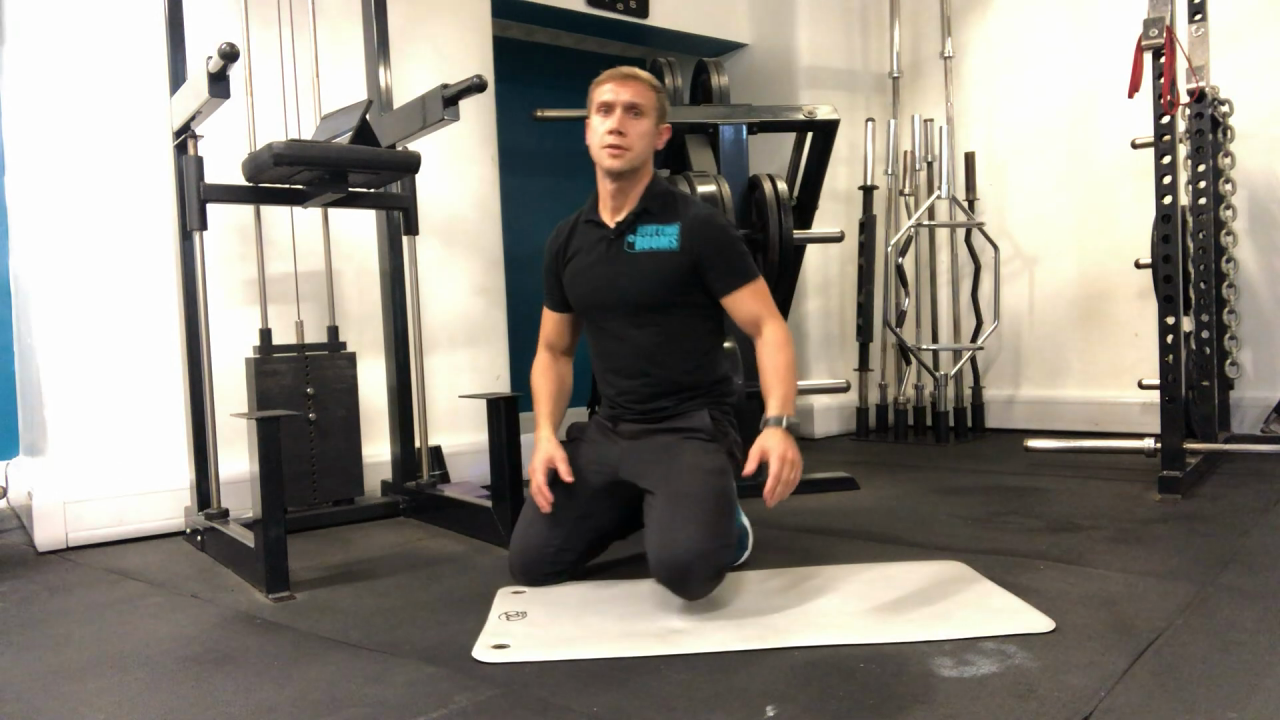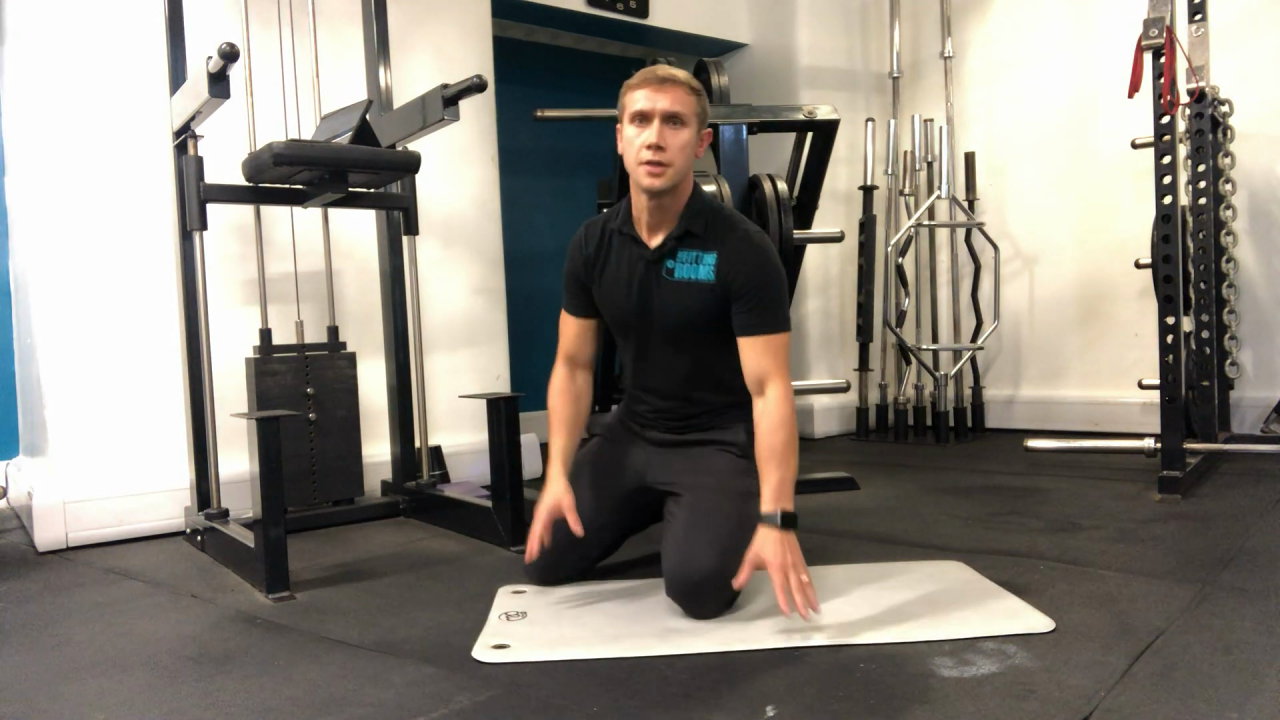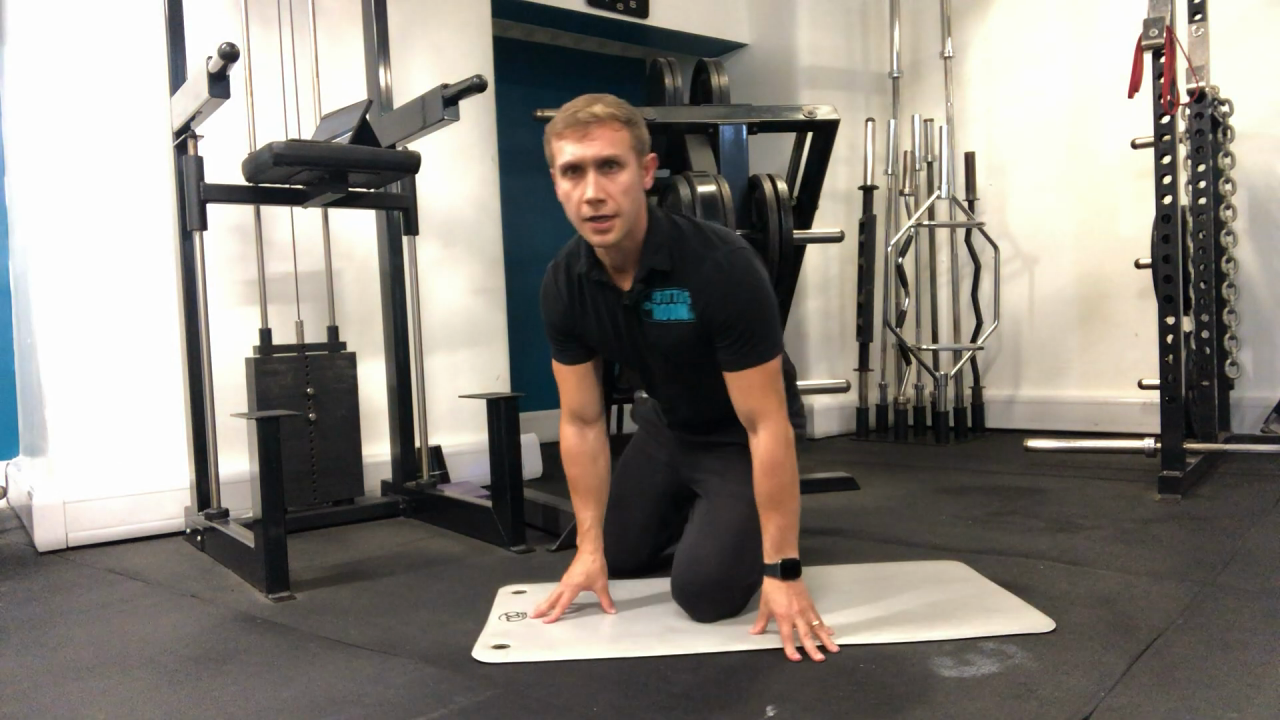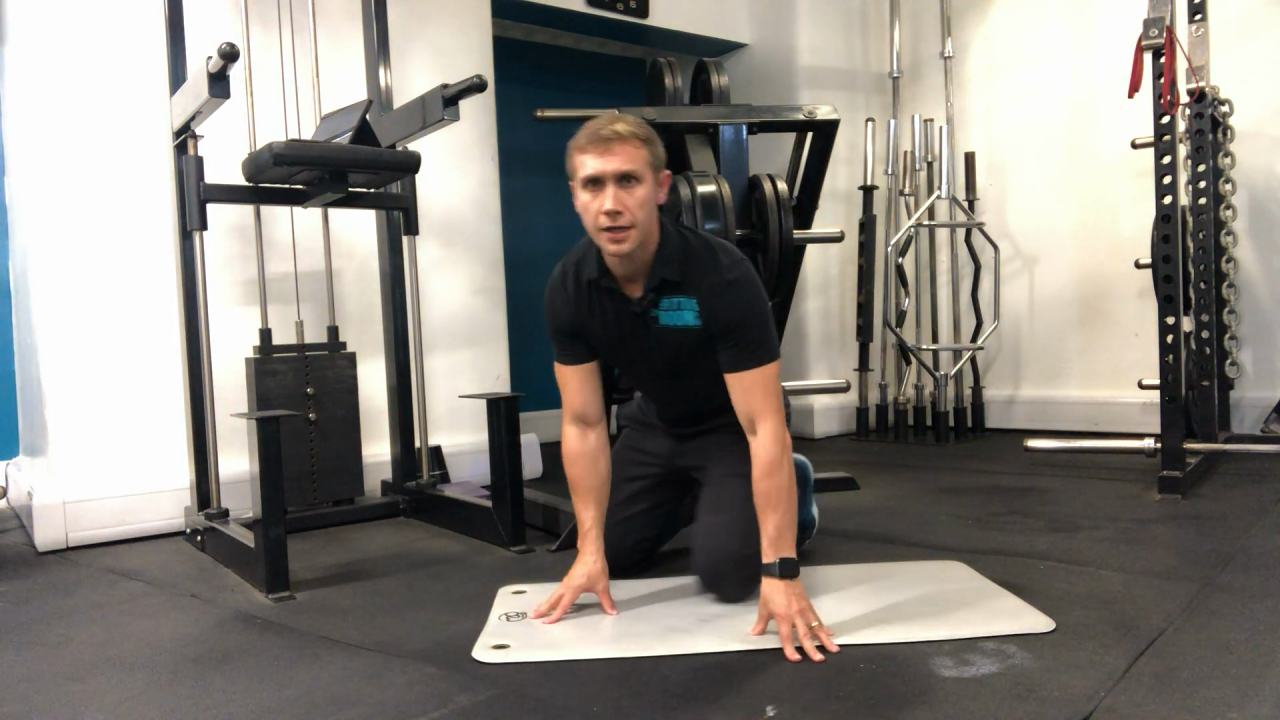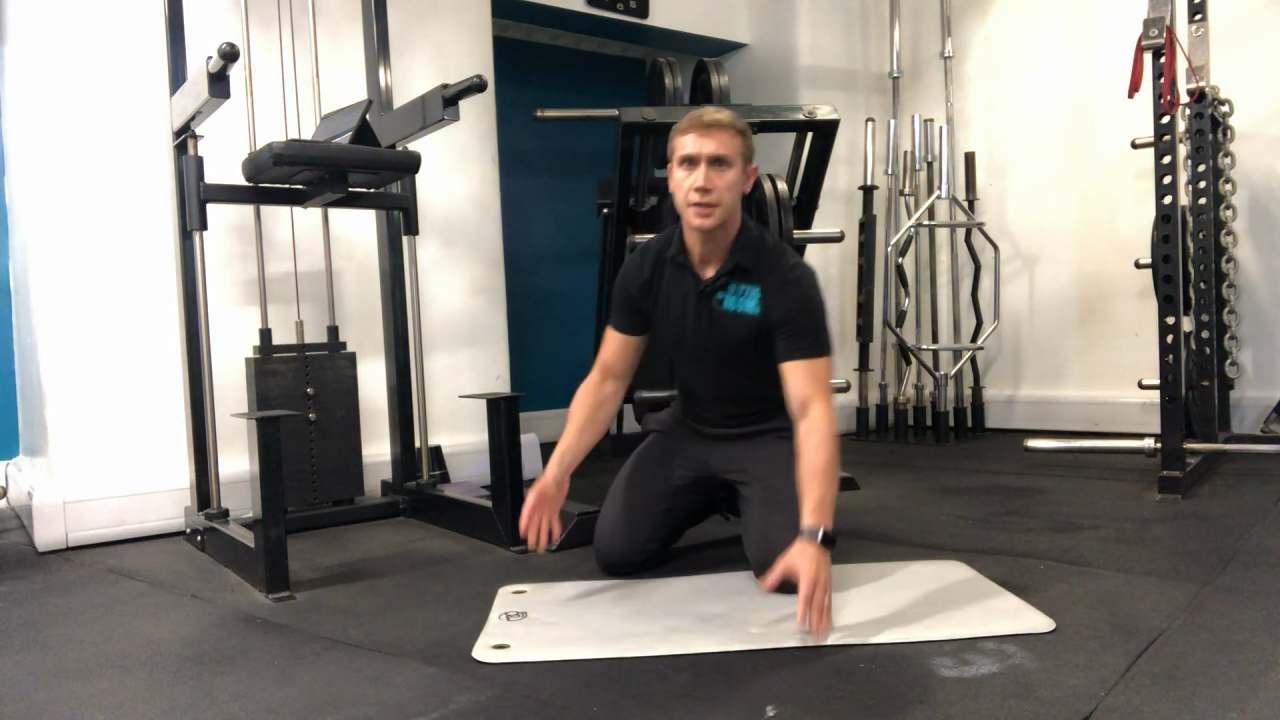
dt=0.4s
person 1, frame 1
left shoulder: (697, 227)
right shoulder: (566, 242)
left elbow: (768, 329)
right elbow: (553, 352)
left wrist: (778, 426)
right wrist: (547, 435)
left hip: (688, 430)
right hip: (608, 432)
left knee: (686, 567)
right knee: (532, 562)
left ankle: (720, 511)
right ankle: (639, 509)
person 1, frame 2
left shoulder: (743, 251)
right shoulder: (591, 245)
left elbow: (770, 390)
right elbow: (573, 367)
left wrist: (776, 519)
right wrist: (557, 476)
left hip: (719, 443)
right hip: (632, 435)
left knee: (699, 587)
right knee: (548, 562)
left ankle: (738, 515)
right ankle: (657, 508)
person 1, frame 3
left shoulder: (722, 267)
right shoulder: (563, 284)
left elbow: (767, 428)
right elbow: (582, 424)
left wrist: (782, 572)
right wrist: (589, 549)
left hip: (742, 438)
right hip: (668, 429)
left knee: (704, 592)
right knee: (619, 561)
left ankle: (776, 518)
right ankle: (699, 508)
person 1, frame 4
left shoulder: (722, 277)
right shoulder: (568, 287)
left elbow: (762, 426)
right elbow: (583, 423)
left wrist: (778, 570)
right wrist: (590, 549)
left hip: (729, 428)
right hip: (654, 426)
left knee: (733, 572)
right knee: (614, 554)
left ankle: (791, 488)
right ankle: (695, 495)
person 1, frame 5
left shoulder: (786, 277)
right shoulder: (647, 267)
left elbow: (813, 412)
right elbow: (607, 379)
left wrist: (813, 538)
right wrist: (558, 467)
left hip: (768, 436)
right hip: (689, 429)
left knee: (785, 575)
right knee: (617, 550)
left ankle: (784, 522)
right ankle: (708, 499)
